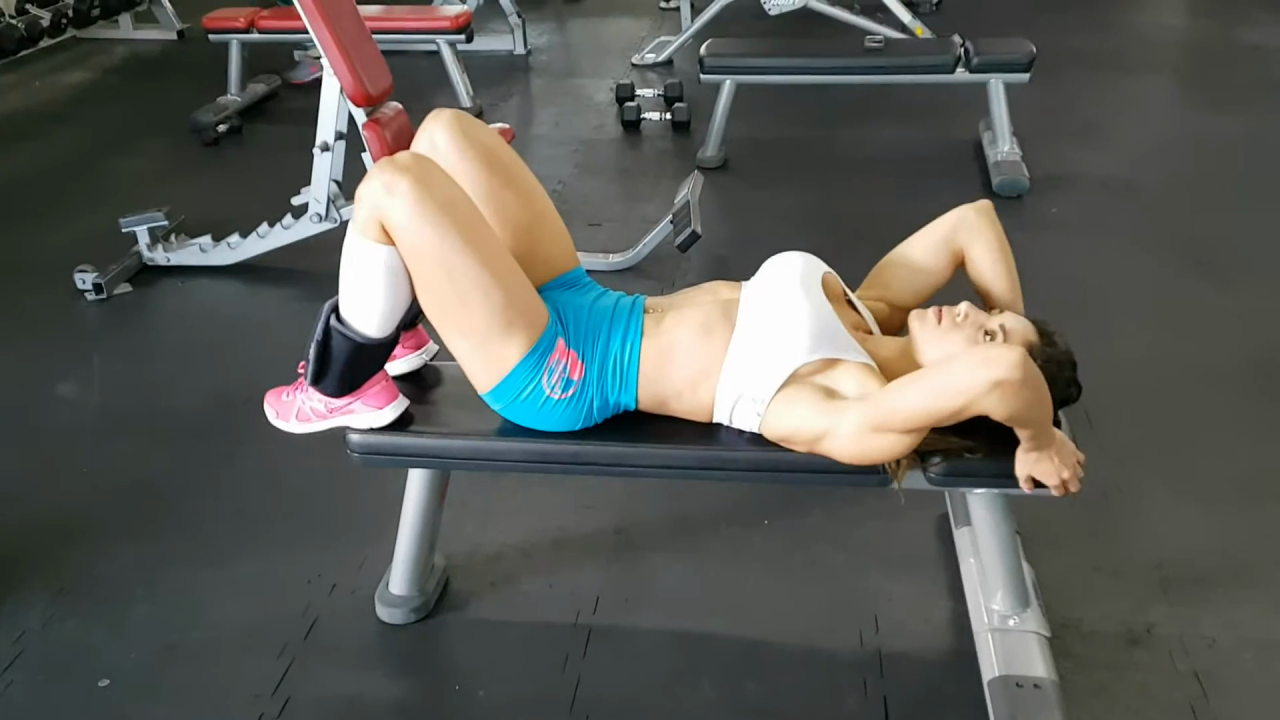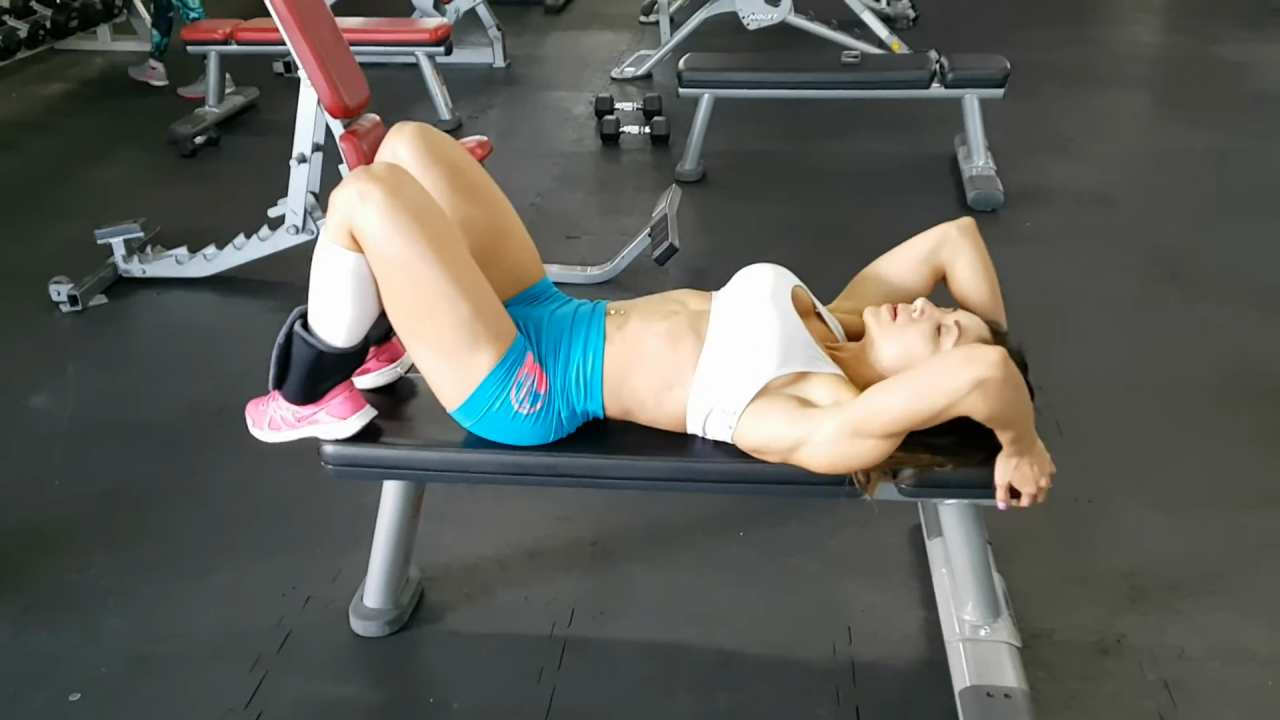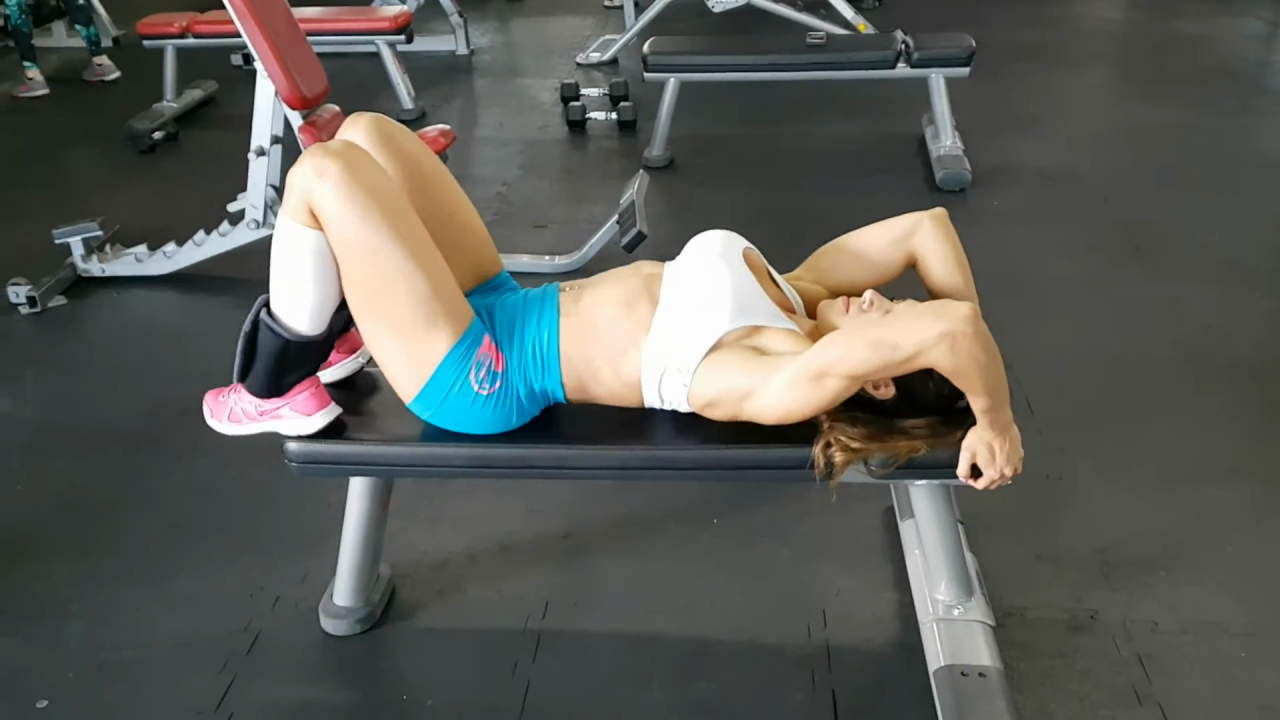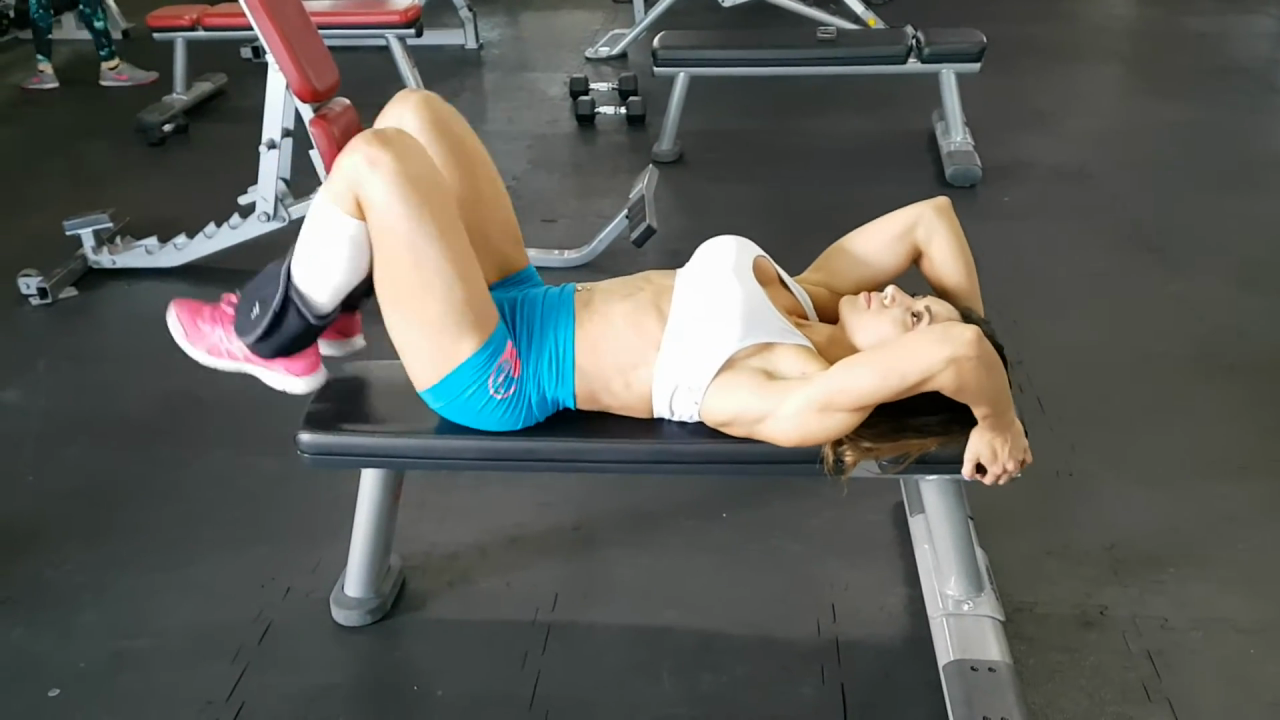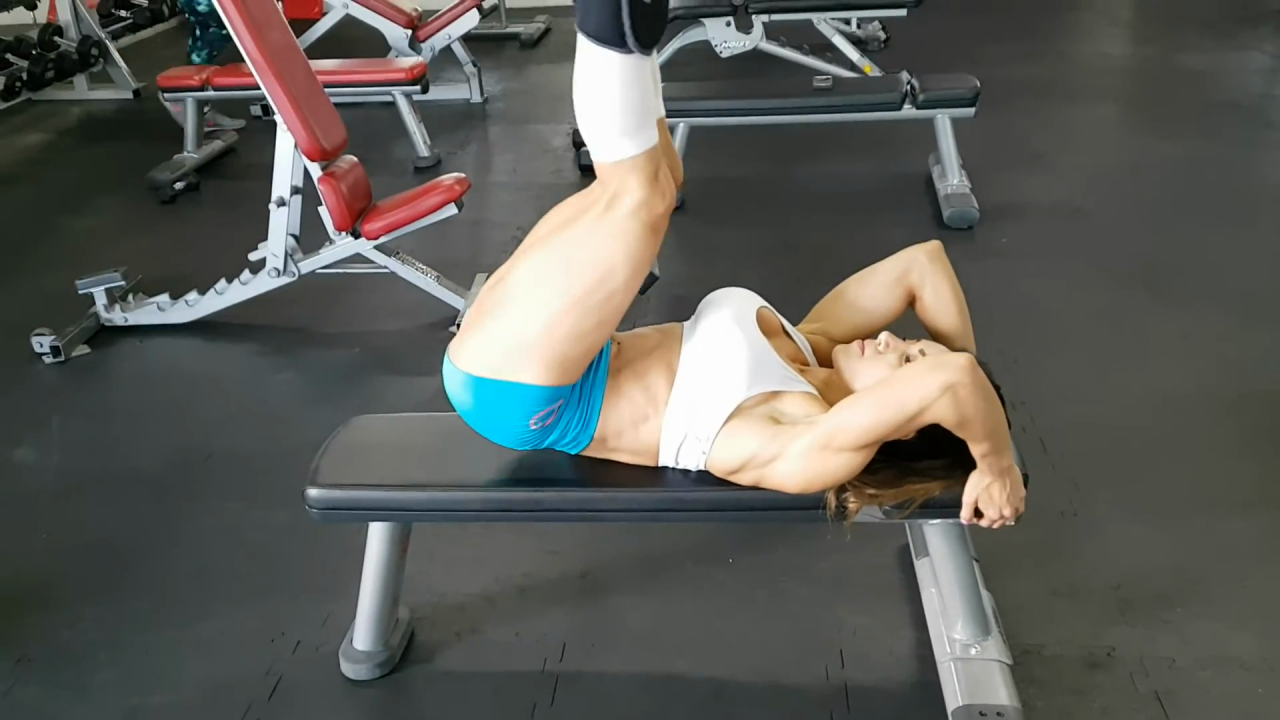
dt=1s
person 1, frame 1
left shoulder: (876, 413)
right shoulder: (871, 318)
left elbow: (1002, 381)
right elbow: (974, 218)
left wrist: (1039, 440)
right wrist: (1018, 337)
left hip: (555, 378)
right hip: (580, 312)
left knee: (394, 185)
right knee: (444, 130)
left ankle: (346, 391)
right ankle: (395, 333)
person 1, frame 2
left shoulder: (844, 427)
right shoulder: (843, 329)
left elbow: (986, 372)
right elbow: (955, 236)
left wrist: (1020, 443)
right wrist: (1000, 344)
left hip: (520, 390)
right hip: (548, 323)
left knee: (365, 194)
right knee: (409, 142)
left ankle: (316, 394)
right ankle: (368, 342)
person 1, frame 3
left shoulder: (803, 380)
right shoulder: (801, 305)
left elbow: (953, 326)
right elbow: (925, 225)
left wrist: (993, 417)
right wrist: (969, 330)
left hip: (475, 381)
right hip: (499, 313)
left knee: (322, 171)
right knee: (362, 134)
left ankle: (279, 388)
right ankle: (332, 332)
person 1, frame 4
left shoulder: (816, 402)
right shoulder: (811, 309)
left elbow: (958, 349)
right elbow: (931, 217)
left wrist: (999, 423)
right wrist: (980, 338)
left hip: (488, 381)
right hip: (529, 315)
left knee: (385, 160)
right knee: (414, 112)
left ankle: (277, 337)
right ankle: (325, 310)
person 1, frame 5
left shoulder: (816, 451)
right shoulder: (811, 353)
right elbow: (923, 262)
left wrist: (995, 465)
right wrist: (968, 366)
left hip: (509, 391)
left knee: (642, 190)
